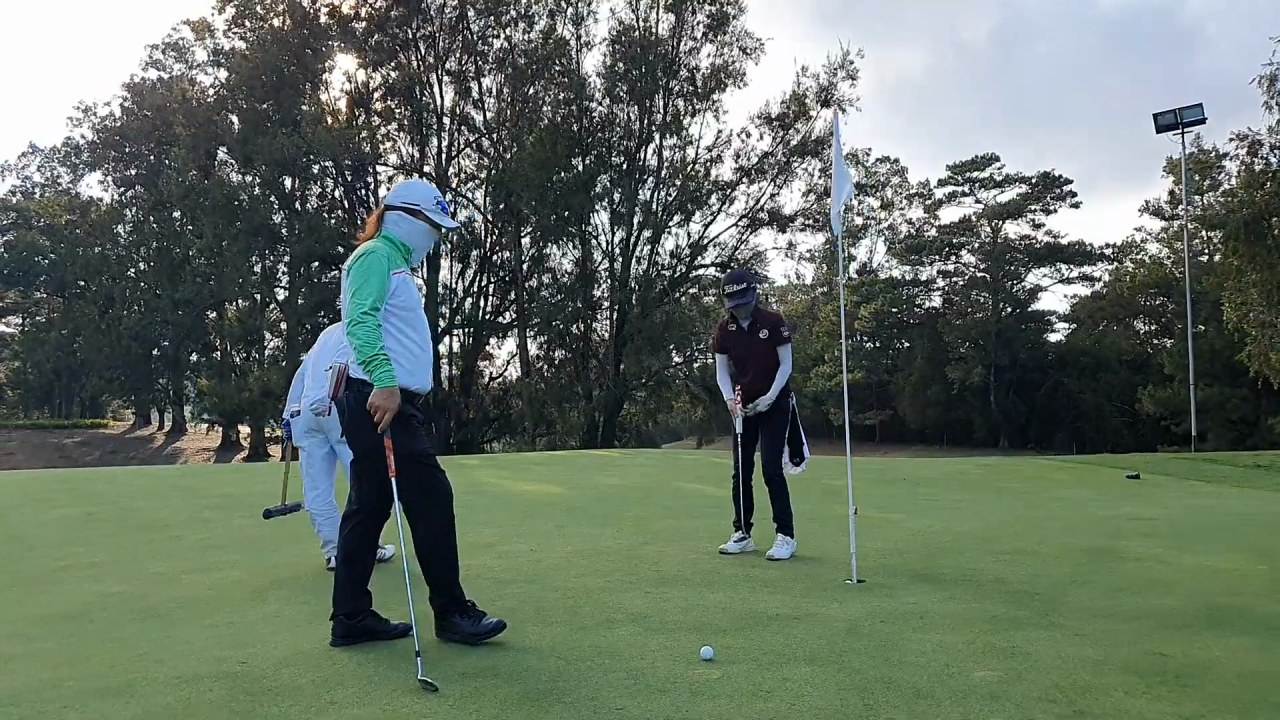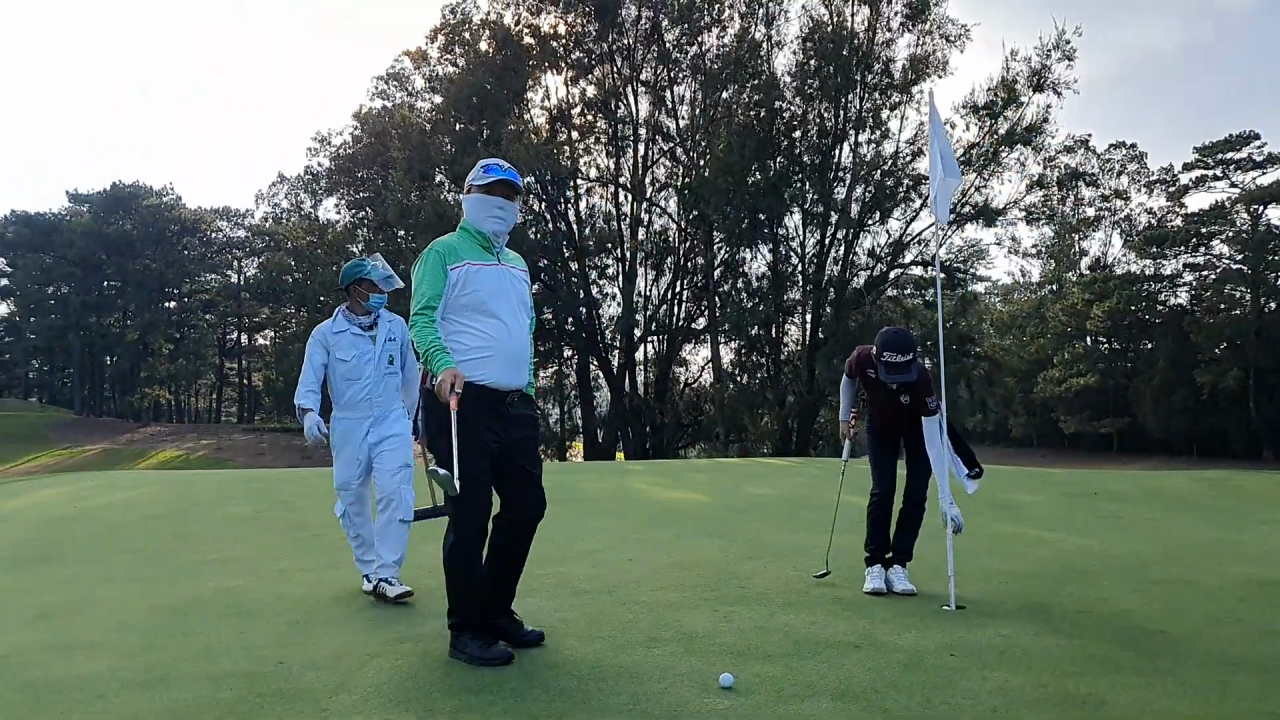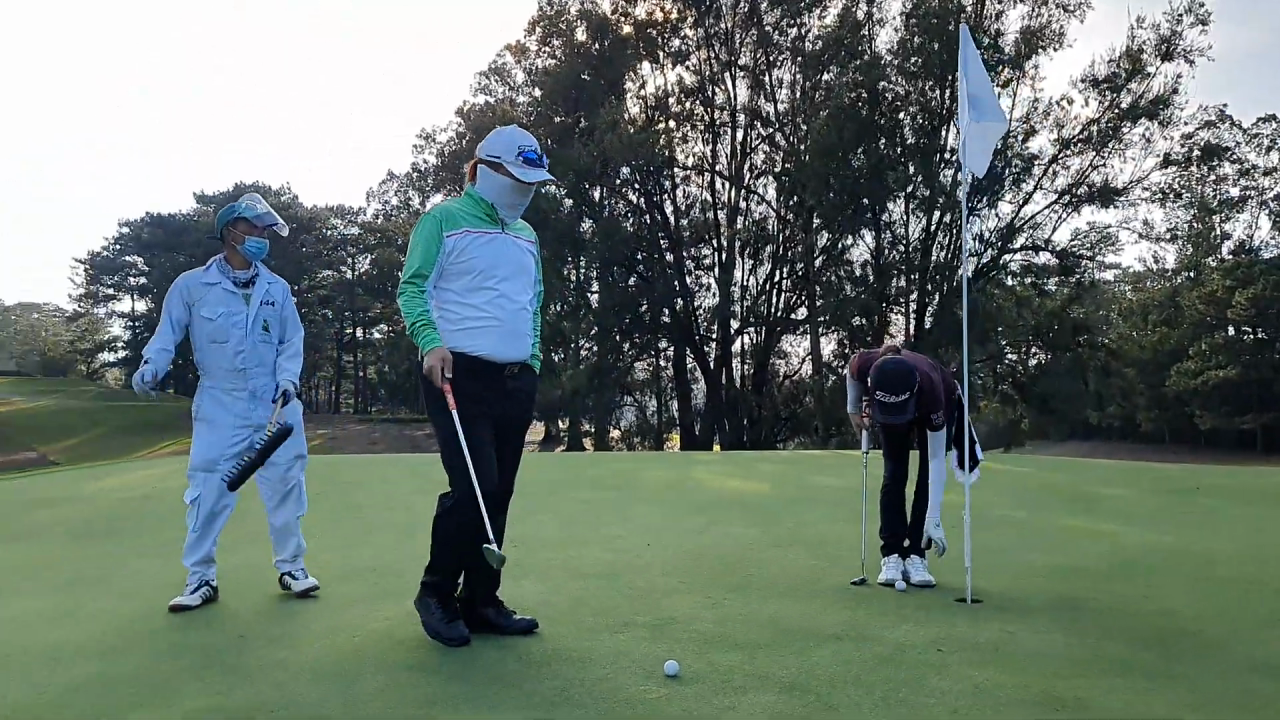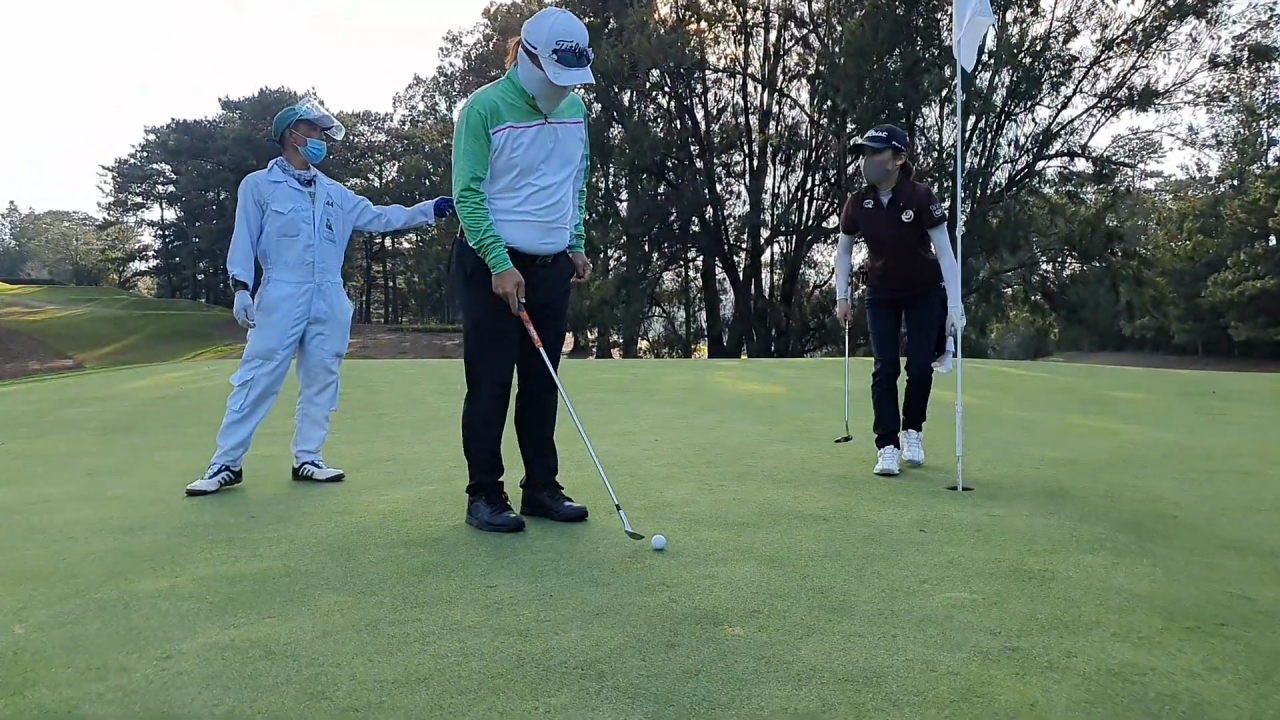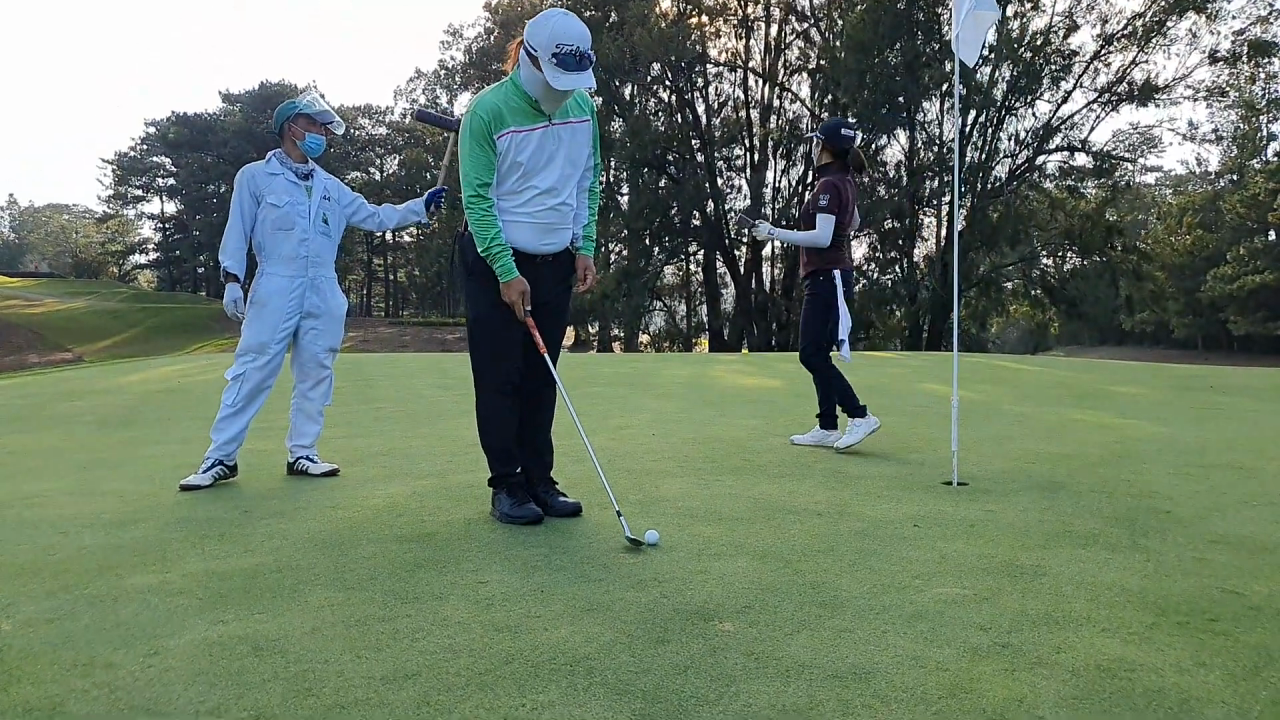
dt=1s
person 1, frame 1
left shoulder: (392, 264)
right shoulder: (376, 256)
right elbow: (362, 321)
right wrist: (385, 381)
left hip: (388, 401)
right hip: (380, 401)
left knee: (369, 506)
right knee: (430, 496)
left ankle: (351, 617)
right ankle: (451, 612)
person 1, frame 2
left shoulder: (518, 264)
right shoulder: (445, 252)
right elbow: (422, 319)
left wrist: (527, 391)
right wrist: (443, 365)
left hip: (515, 404)
right hip: (462, 402)
left knee: (527, 505)
right knee: (471, 516)
left ankle: (495, 610)
right ankle: (467, 628)
person 1, frame 3
left shoulder: (527, 235)
right shoulder: (443, 219)
right elbow: (412, 288)
left wrist: (532, 365)
right wrist: (430, 342)
left hip: (514, 379)
right hip: (459, 374)
left knee: (496, 494)
right knee: (473, 485)
left ankle: (480, 602)
right ankle: (436, 594)
person 1, frame 4
left shoulder: (575, 108)
right shoulder: (485, 107)
right elbow: (468, 193)
left wrist: (575, 243)
right wrist: (500, 264)
left hip: (552, 265)
right hip: (492, 265)
left knee: (542, 382)
right knee: (490, 382)
left ankle: (541, 487)
right ankle: (484, 494)
person 1, frame 5
left shoulder: (582, 106)
right shoulder: (488, 110)
left elbow: (589, 181)
right elbow: (478, 197)
left wrist: (584, 247)
right wrist: (506, 272)
left hip: (555, 261)
right hip: (495, 262)
left knee: (541, 377)
right knee: (499, 377)
left ankle: (538, 480)
right ankle: (506, 486)
person 2, frame 1
left shoulder: (330, 332)
left elbow: (302, 373)
right elbow: (344, 360)
left wrist: (289, 415)
right wrist: (328, 397)
left hip: (307, 413)
left knee: (317, 487)
left ankle: (334, 552)
person 2, frame 2
left shoulder: (396, 326)
right shoulder: (326, 333)
left elbow: (410, 373)
right elbow: (310, 378)
left wrist: (412, 416)
right wrist: (309, 412)
left hip: (391, 423)
right hip: (349, 427)
left knee: (395, 493)
right knee: (352, 502)
left ankle: (386, 575)
right ankle: (369, 568)
person 2, frame 3
left shoulder: (277, 288)
right shoulder: (191, 285)
left elbow: (292, 340)
right elbow: (167, 334)
left wrist: (287, 379)
right wrist: (149, 365)
left hip: (272, 403)
right hip: (218, 403)
left knee: (285, 482)
right knee: (207, 491)
left ankle: (291, 566)
right ankle: (201, 579)
person 2, frame 4
left shoulder: (334, 192)
right shoulder: (258, 185)
left elbow: (379, 218)
right elbow: (243, 240)
left wrist: (429, 209)
right wrist: (241, 288)
left hip: (330, 298)
right hip: (281, 296)
left knee: (321, 379)
right knee: (257, 377)
left ankle: (307, 459)
right ankle: (226, 464)
person 2, frame 5
left shoulder: (330, 185)
right shoulder: (255, 176)
left elbow: (374, 217)
right elbow: (237, 232)
left wrist: (420, 206)
right wrist: (233, 280)
left hip: (323, 291)
right hip: (275, 288)
left knee: (315, 373)
right knee: (253, 370)
left ankle: (302, 453)
right ankle: (221, 457)
person 3, frame 1
left shoulder: (774, 321)
right shoulder: (724, 329)
left elbow: (786, 364)
right elbow: (722, 370)
left wrist: (769, 398)
right wrist: (730, 399)
left hip: (774, 405)
right hip: (743, 407)
left knee: (771, 469)
right knee: (741, 471)
left ankle: (786, 536)
right ankle: (743, 533)
person 3, frame 2
left shoulder: (921, 378)
right shoulder: (861, 359)
left elbow: (933, 440)
right elbow: (848, 380)
left wrist: (945, 498)
right wrist: (844, 417)
left hip: (919, 428)
right hip: (880, 425)
left knee: (916, 493)
right knee: (882, 489)
left ankle: (898, 565)
right ankle: (875, 564)
person 3, frame 3
left shoulder: (930, 388)
right shoulder: (864, 365)
left elbow: (936, 460)
left wrist: (933, 521)
left hip: (944, 404)
left knee: (928, 476)
right knee: (895, 474)
left ankle: (916, 556)
right ankle: (891, 555)
person 3, frame 4
left shoulder: (921, 197)
right shoulder: (857, 202)
left elbow: (945, 252)
right elbow: (843, 250)
left wrist: (955, 304)
right wrist: (842, 296)
left hip: (923, 293)
right hip: (881, 294)
left knee: (919, 367)
right knee: (885, 368)
left ankle: (911, 431)
right ankle: (887, 447)
person 3, frame 5
left shoulder: (828, 184)
right shoulder: (843, 183)
left elbow: (821, 237)
right elbow: (853, 223)
left wrist: (774, 233)
left hip: (826, 278)
right hip: (830, 276)
left knee: (814, 356)
right knee: (812, 354)
left ankle: (860, 416)
right ankle: (828, 427)
